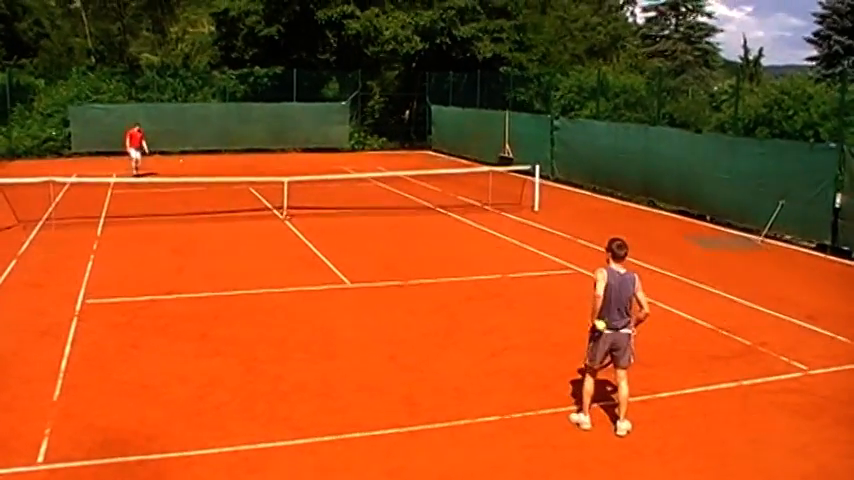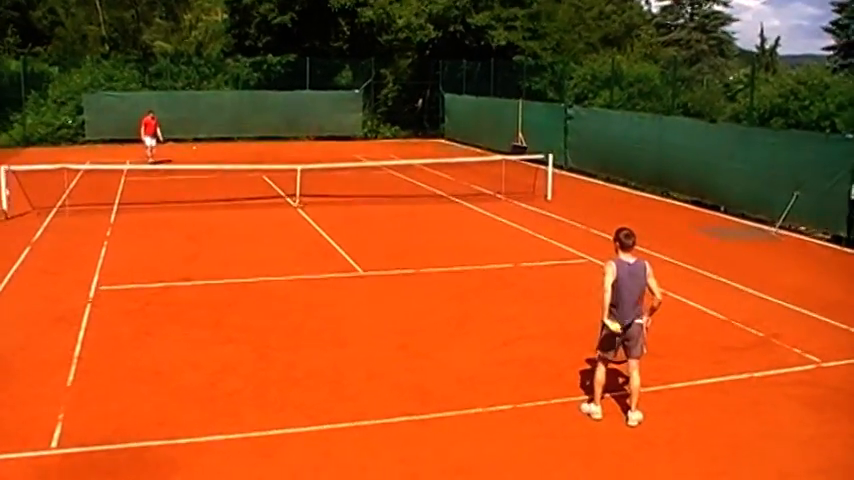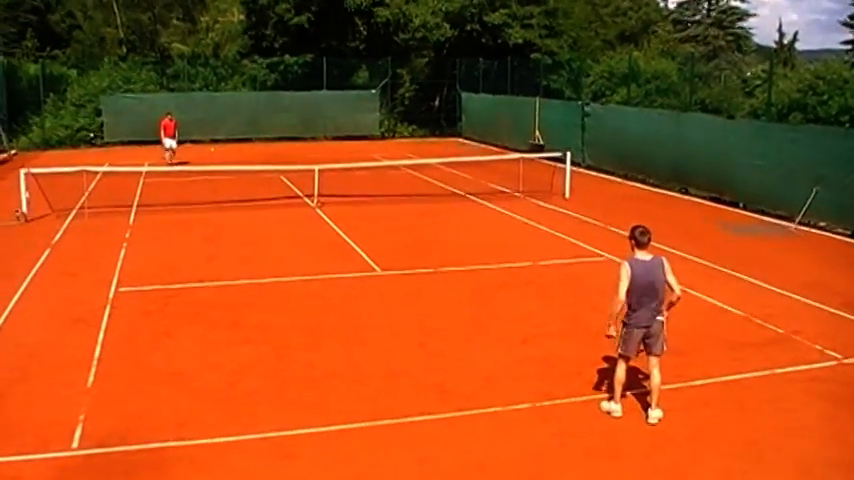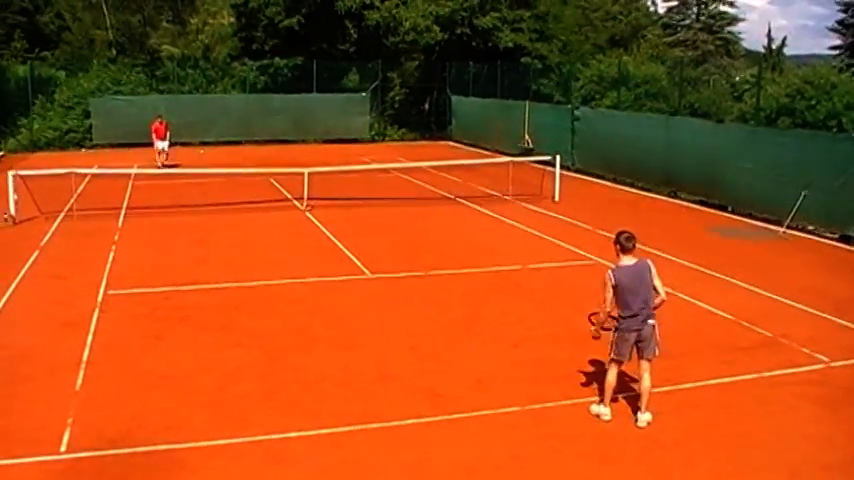
dt=0.2s
person 1, frame 1
left shoulder: (603, 273)
right shoulder: (634, 278)
left elbow: (599, 294)
right elbow: (645, 310)
left wrist: (594, 318)
left hip: (602, 334)
right hip: (623, 335)
left knee: (590, 374)
right knee: (622, 379)
left ankle: (584, 416)
right ankle: (622, 422)
person 1, frame 2
left shoulder: (612, 265)
right shoulder: (645, 266)
left elbow: (607, 289)
right elbow: (658, 297)
left wrist: (605, 316)
right wrist: (648, 316)
left hip: (614, 325)
right hip: (636, 325)
left knee: (602, 364)
right knee: (634, 369)
left ankle: (595, 406)
right ankle: (633, 412)
person 1, frame 3
left shoulder: (627, 266)
right shoulder: (662, 262)
left elbow: (621, 298)
right elbow: (677, 293)
left wrist: (611, 324)
right wrist: (665, 309)
left hip: (633, 323)
right hip: (656, 322)
left knee: (622, 362)
right knee: (654, 367)
left ankle: (615, 404)
right ankle: (654, 410)
person 1, frame 4
left shoulder: (612, 274)
right shoulder: (648, 265)
left elbow: (607, 308)
right elbow: (662, 297)
left wrist: (597, 326)
left hip: (626, 328)
right hip: (647, 325)
left knee: (614, 367)
right knee: (645, 371)
left ankle: (605, 407)
right ankle: (643, 414)
